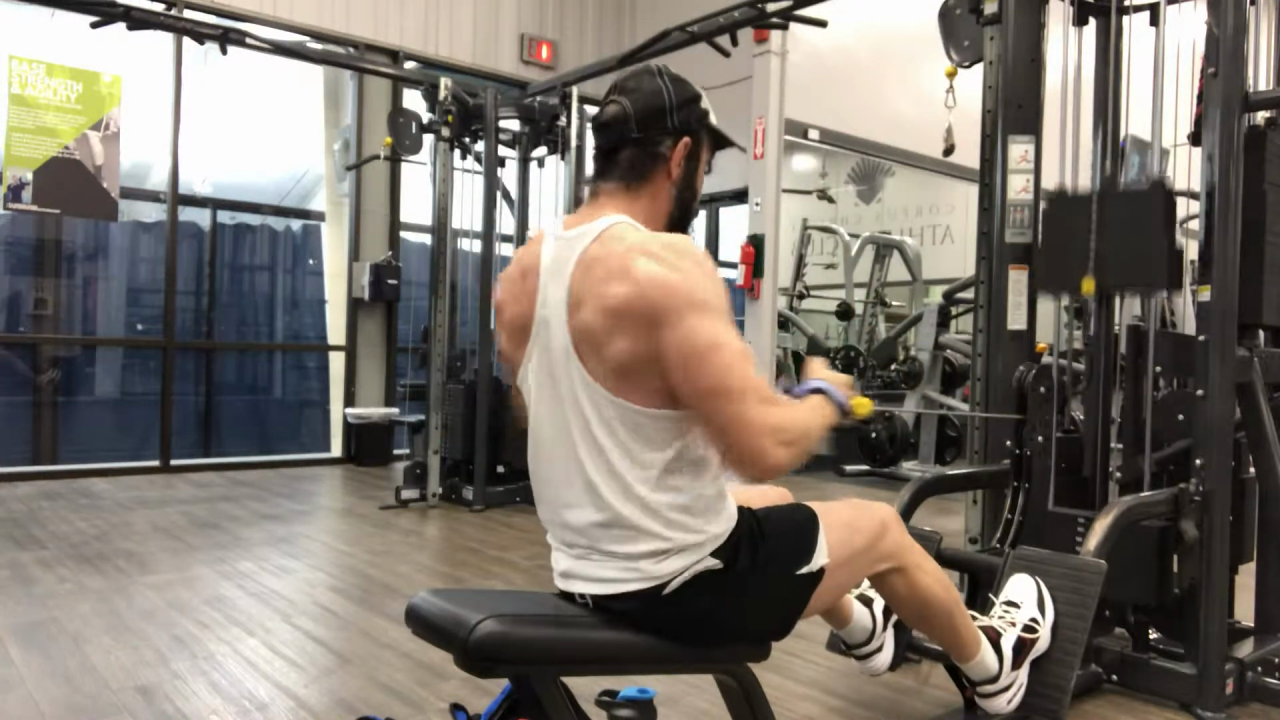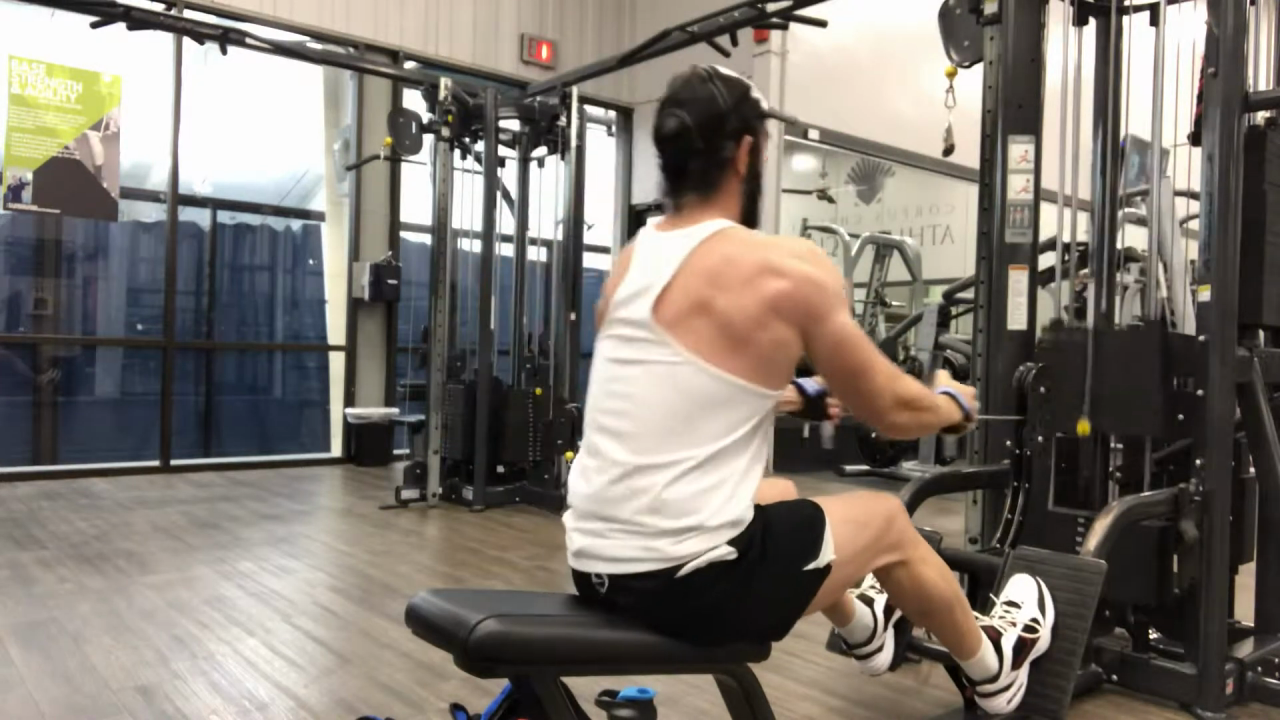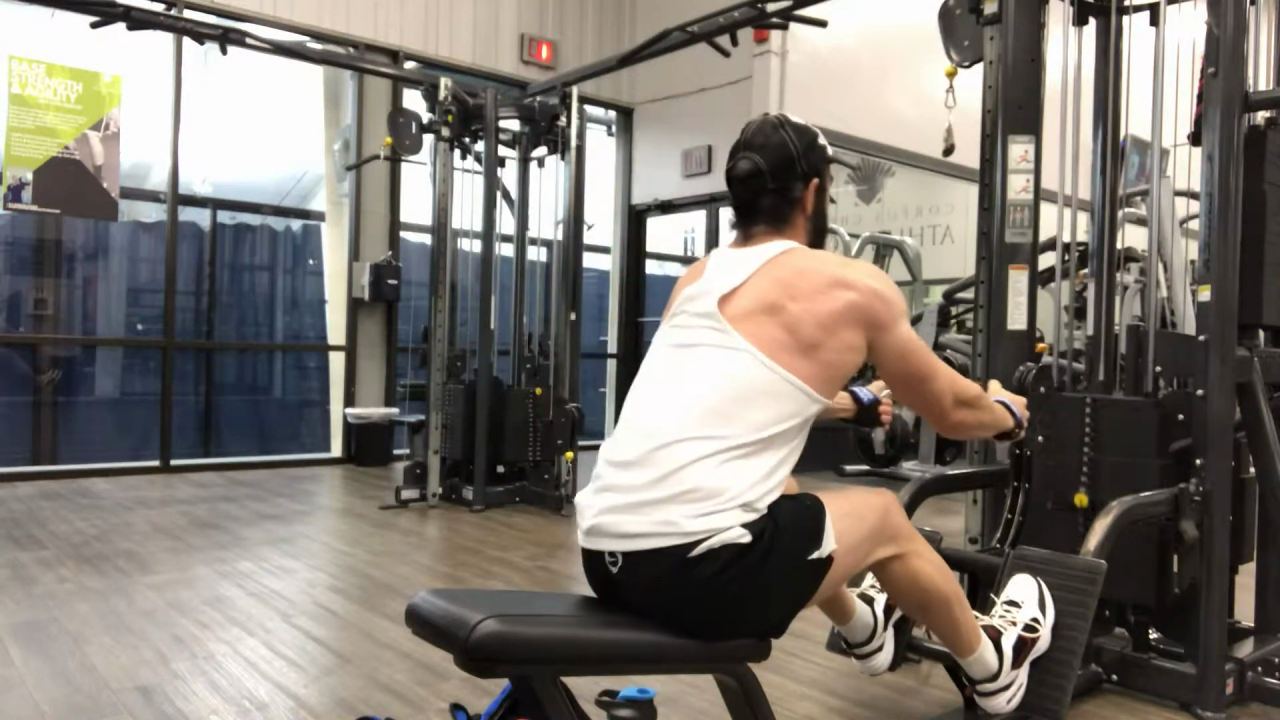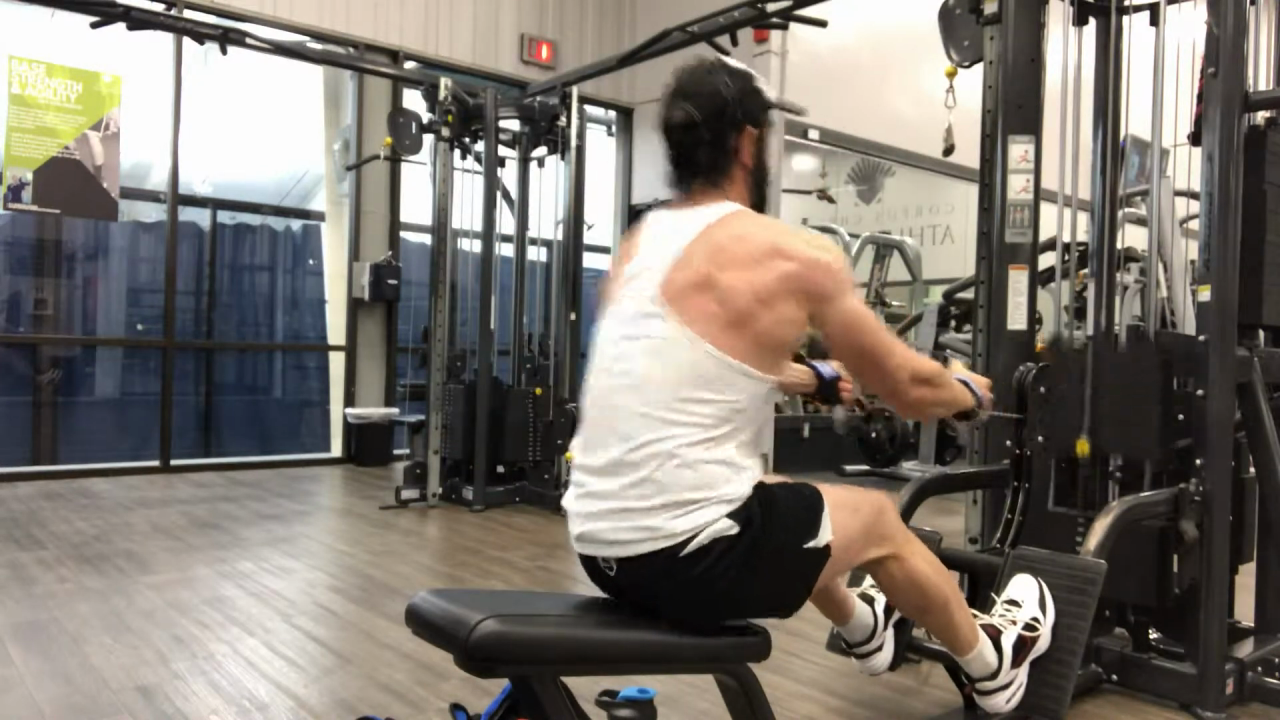
dt=0.4s
person 1, frame 1
left shoulder: (523, 270)
right shoulder: (664, 267)
right elbow: (767, 451)
right wrist: (823, 396)
left hip: (587, 577)
right hip: (681, 584)
left knee: (774, 505)
right knee: (877, 526)
left ankle: (865, 629)
person 1, frame 2
left shoulder: (631, 259)
right shoulder: (786, 268)
right elbow: (892, 410)
right wrist: (955, 404)
left hip: (597, 566)
right hip: (688, 578)
left knee: (778, 495)
right knee: (885, 521)
left ankle: (864, 627)
person 1, frame 3
left shoulder: (698, 276)
right shoulder: (853, 287)
right elbow: (949, 408)
left wrist: (855, 403)
right wrist: (1006, 412)
left hip: (604, 551)
right hip: (696, 563)
right knee: (882, 516)
left ankle: (865, 629)
right ankle: (993, 669)
person 1, frame 4
left shoulder: (638, 243)
right shoulder: (789, 254)
right elbow: (908, 387)
left wrist: (814, 377)
right wrist: (969, 391)
left hip: (600, 546)
right hip: (687, 557)
left knee: (775, 500)
right knee: (876, 517)
left ankle: (864, 628)
right ankle: (993, 667)
